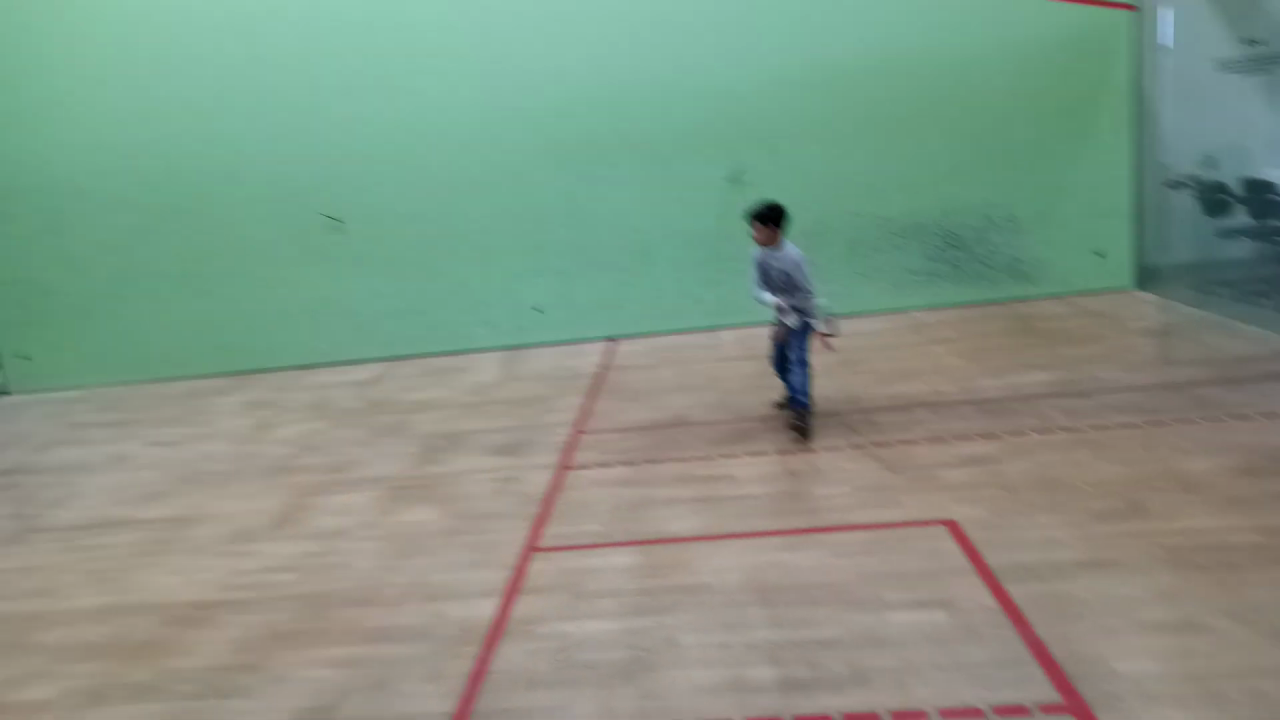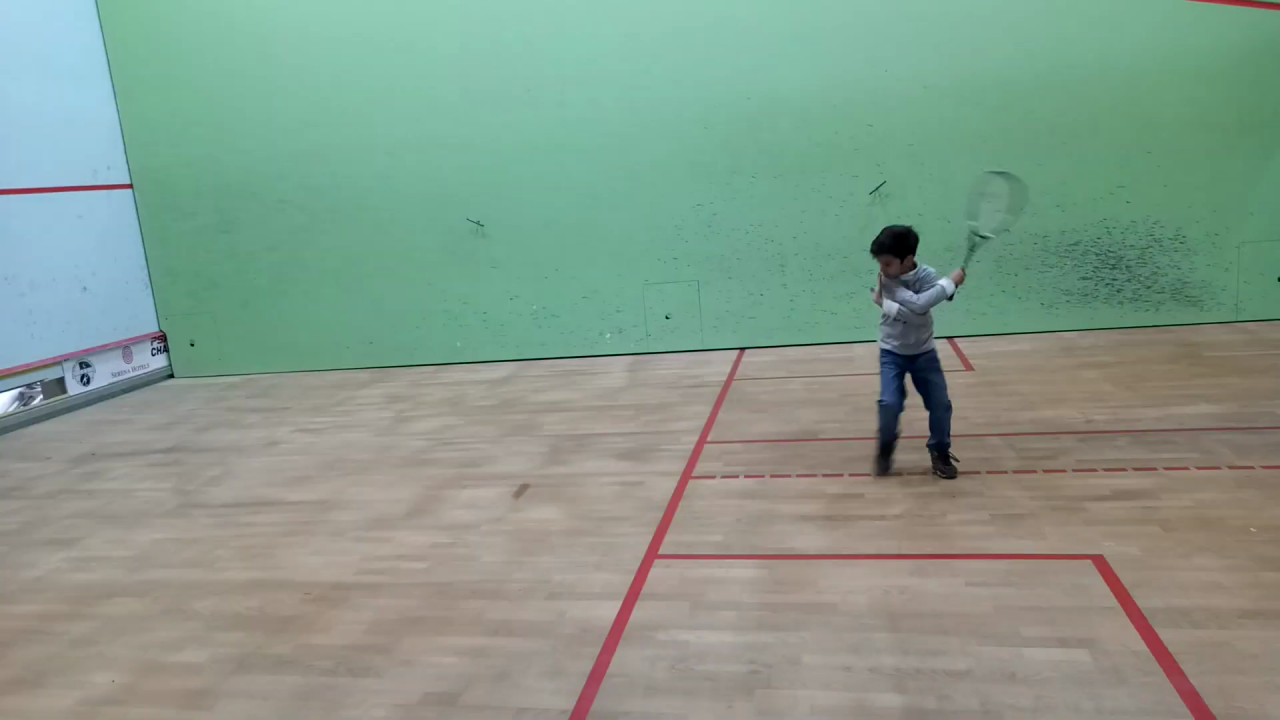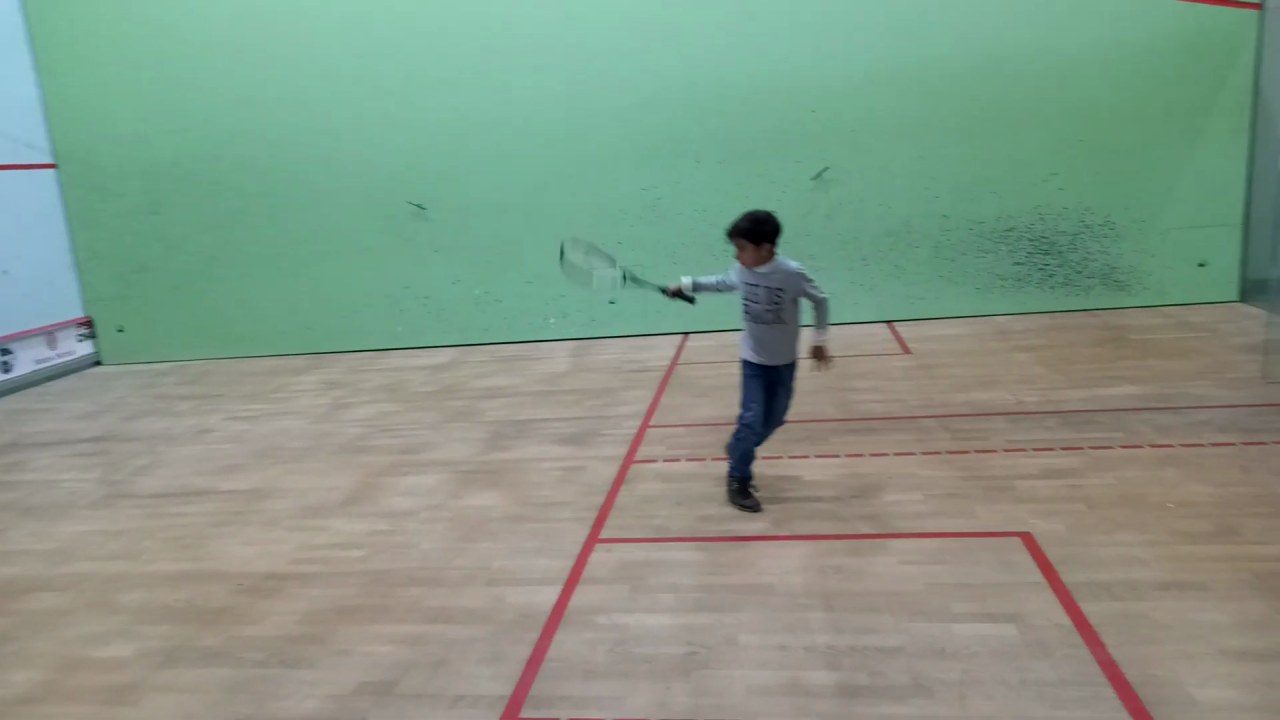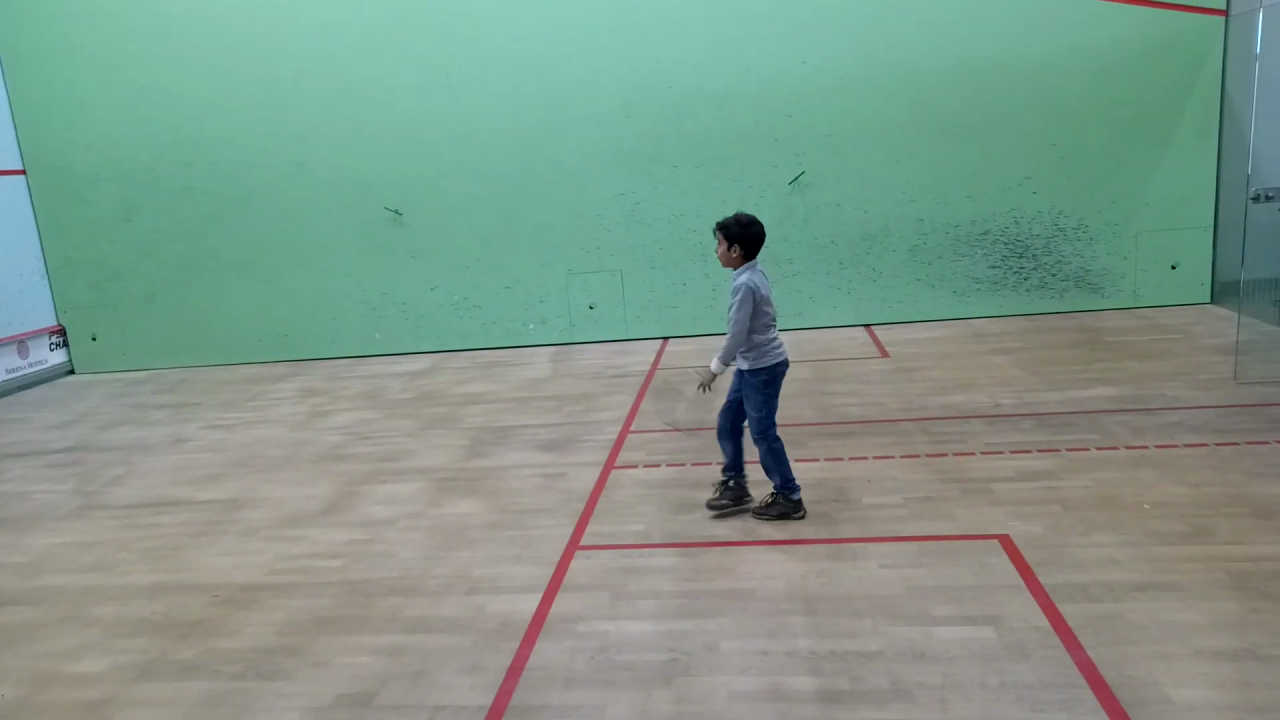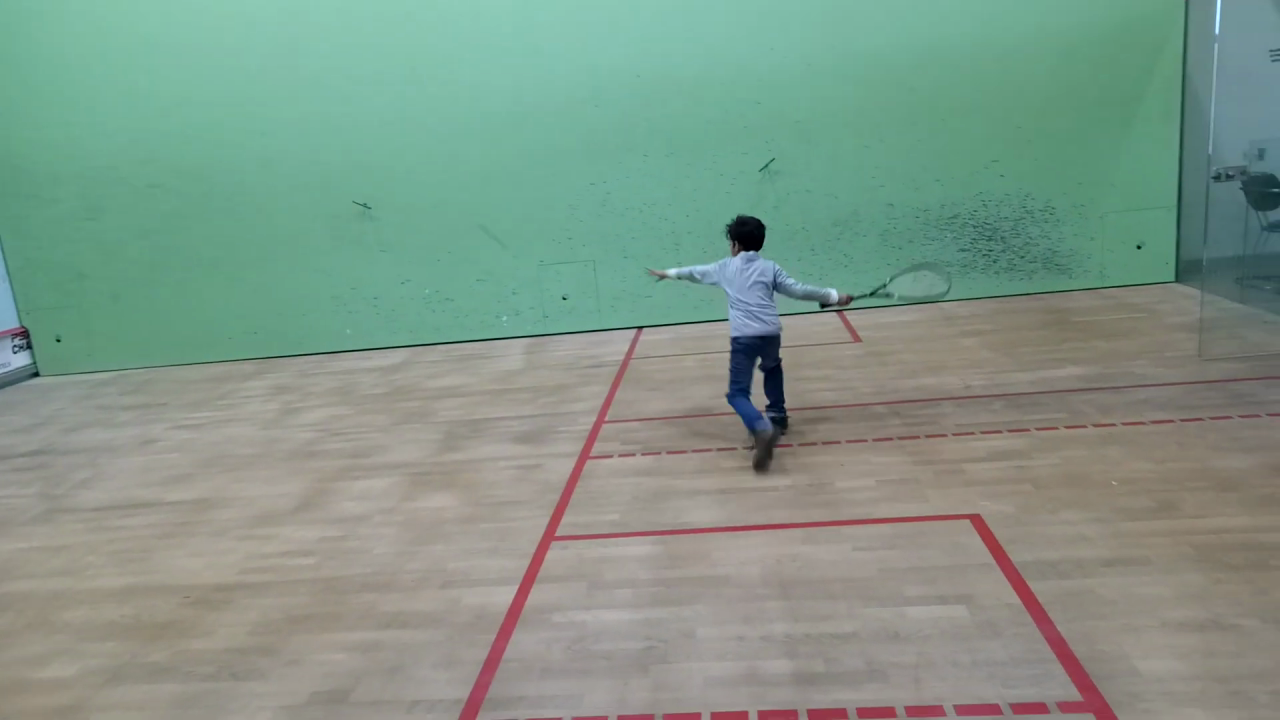
dt=0.5s
person 1, frame 1
left shoulder: (793, 257)
right shoulder: (759, 256)
left elbow: (807, 295)
right elbow: (759, 290)
left wrist: (807, 323)
right wrist: (775, 303)
left hip: (800, 316)
right hip: (783, 316)
left knee: (796, 360)
right knee: (780, 362)
left ankle: (800, 411)
right ankle: (794, 395)
person 1, frame 2
left shoulder: (927, 275)
right shoulder: (886, 281)
left elbow: (920, 311)
right elbow: (916, 303)
left wrist: (889, 305)
right wrist: (950, 282)
left hip: (923, 350)
right hip: (893, 351)
left knee: (940, 404)
right knee: (890, 402)
left ankle: (939, 452)
right ankle: (886, 445)
person 1, frame 3
left shoulder: (792, 273)
right shoulder: (742, 270)
left elbow: (820, 300)
right elbow: (722, 282)
left wrist: (818, 340)
right wrist: (687, 284)
left hip: (784, 362)
right hip: (754, 360)
left knee: (774, 419)
right knee: (751, 420)
left ankle: (745, 453)
right ankle: (738, 481)
person 1, frame 4
left shoulder: (745, 284)
right shoulder: (755, 276)
left elbow: (736, 335)
left wrist: (715, 369)
left hip: (764, 365)
right hip: (753, 363)
left knee: (763, 431)
right knee: (728, 420)
left ankle: (789, 497)
right ankle: (734, 483)
person 1, frame 5
left shoulder: (726, 266)
right shoulder: (769, 268)
left elbow: (695, 273)
right elbow: (797, 289)
left wrist: (668, 273)
right wrist: (834, 297)
left hip: (744, 335)
right hip: (771, 332)
left knee: (737, 393)
right knee: (771, 369)
left ankle: (762, 429)
right ankle: (777, 416)
